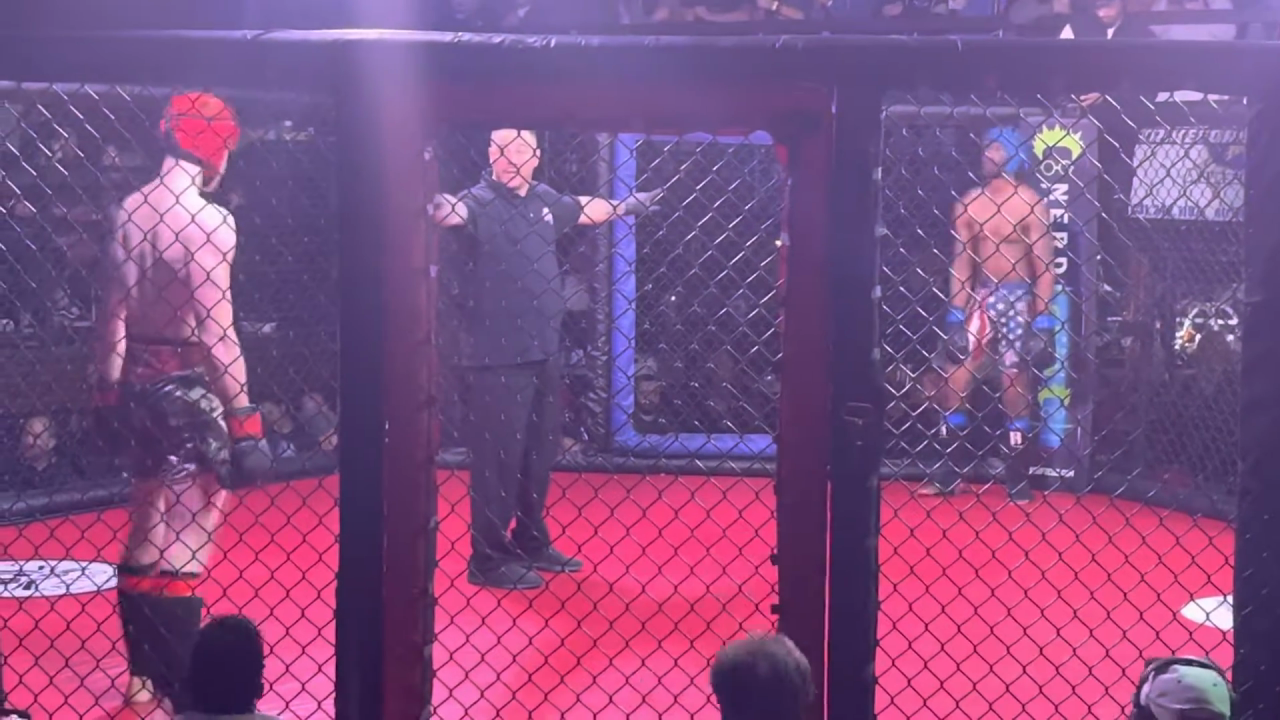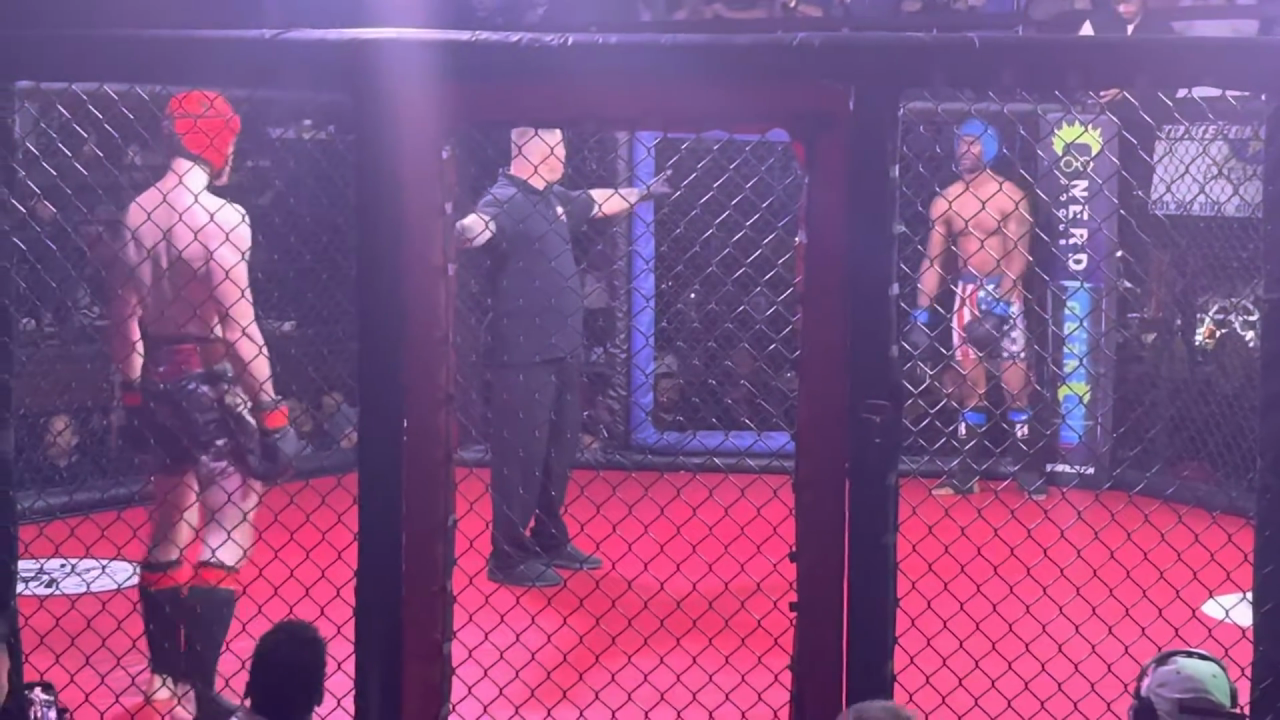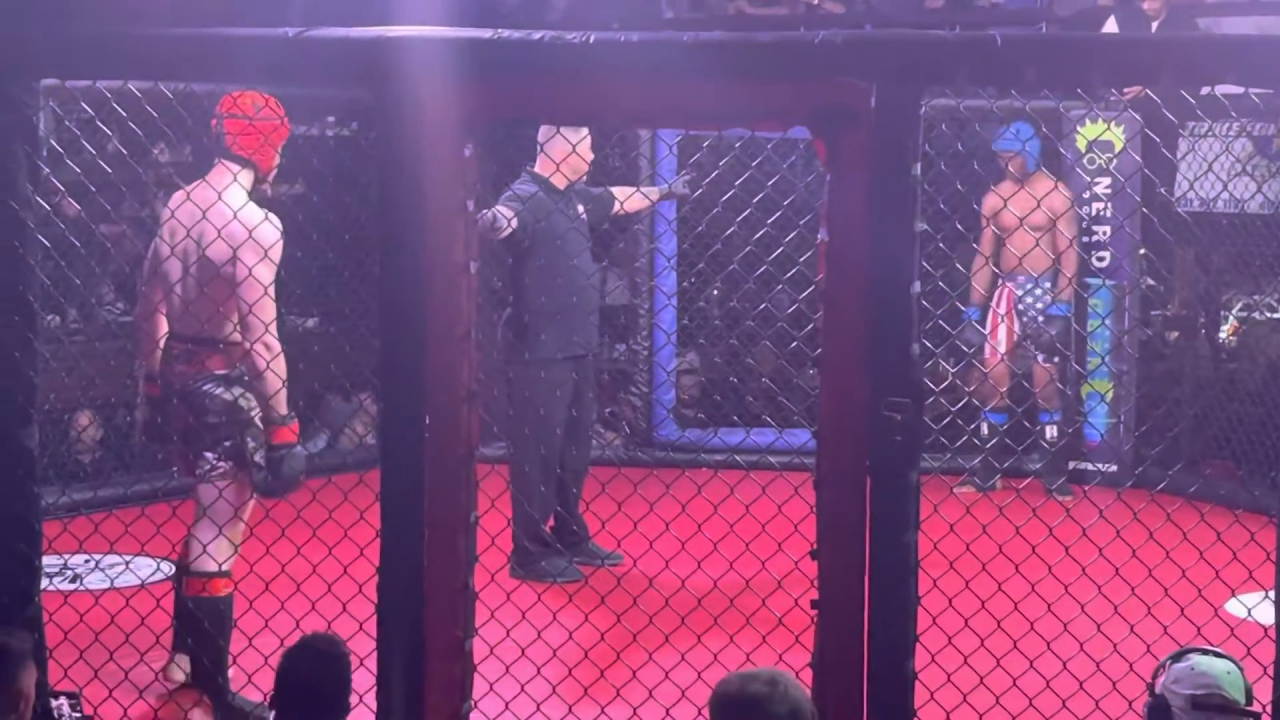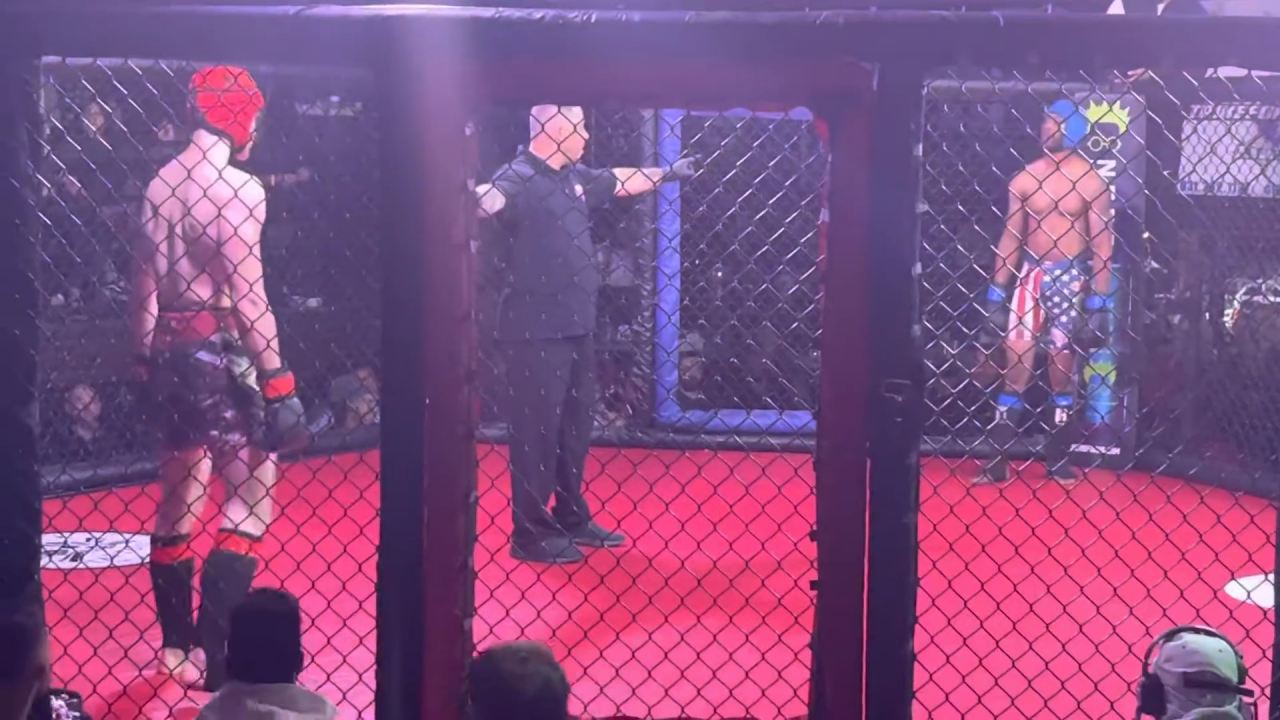
dt=0.7s
person 1, frame 1
left shoulder: (130, 209)
right shoulder: (209, 221)
left elbow: (113, 315)
right elbow: (217, 335)
left wrist: (108, 392)
right wrist: (245, 422)
left hip: (137, 380)
right hip: (185, 384)
left knee: (148, 528)
right knee: (187, 539)
left ankle: (144, 674)
right ankle: (175, 691)
person 1, frame 2
left shoulder: (138, 211)
right shoulder: (223, 218)
left elbow: (122, 316)
right elbow: (240, 331)
left wrist: (133, 395)
right wrist: (271, 414)
left hip: (159, 380)
right hip: (209, 383)
left knee: (168, 530)
right knee: (225, 535)
person 1, frame 3
left shoulder: (178, 204)
right shoulder: (255, 224)
left elbow: (150, 306)
right elbow: (260, 340)
left wrist: (153, 383)
right wrist: (282, 430)
left hip: (179, 373)
right hip: (224, 381)
left knee: (209, 523)
right knee: (219, 537)
left ankle: (185, 653)
person 1, frame 4
left shoulder: (161, 183)
right shoulder: (238, 188)
left elbow: (143, 287)
right elbow: (249, 301)
left wrist: (147, 364)
right wrist: (279, 387)
left hip: (171, 350)
right hip: (218, 352)
left knee: (179, 497)
right knee: (250, 499)
left ankle: (177, 641)
right ankle: (210, 654)
person 2, frame 1
left shoulder: (545, 198)
right shoulder: (480, 200)
left elbow: (582, 209)
right elbow: (454, 212)
left wrist: (625, 206)
right wrist: (437, 207)
left hip: (544, 351)
right hip: (498, 357)
left knee: (540, 451)
right knee: (499, 456)
left ankle: (531, 543)
right ankle: (489, 558)
person 2, frame 2
left shoulder: (554, 198)
right shoulder: (503, 200)
left elbow: (595, 203)
right elbow: (481, 224)
left wrist: (642, 193)
right wrist: (465, 231)
left hip: (562, 349)
right hip: (522, 354)
left knee: (560, 448)
right knee: (521, 453)
left ankle: (550, 540)
right ankle: (509, 555)
person 2, frame 3
left shoulder: (575, 196)
right shoulder: (525, 196)
left elbow: (617, 199)
right elbow: (506, 217)
left wrist: (664, 192)
right wrist: (490, 223)
left hip: (577, 346)
right hip: (540, 352)
left knee: (574, 447)
right knee: (539, 450)
left ankle: (570, 537)
right ankle: (530, 552)
person 2, frame 4
left shoulder: (576, 177)
right shoulder: (519, 177)
left elbow: (620, 181)
right elbow: (491, 198)
left wrist: (667, 173)
right wrist: (475, 199)
left hip: (576, 327)
right hip: (536, 332)
left knee: (575, 428)
right knee: (537, 432)
left ankle: (571, 518)
right ankle: (531, 533)
person 3, frame 1
left shoulder: (1030, 204)
right shoulder: (967, 205)
left elbow: (1044, 267)
right elbow: (961, 263)
left wrist: (1043, 323)
right wrist: (955, 318)
left hip: (1018, 301)
right hip: (980, 301)
left knee: (1015, 395)
right knee: (952, 386)
left ankle: (1017, 479)
right ankle: (950, 469)
person 3, frame 2
left shoulder: (1011, 196)
right shoulder: (944, 201)
left elbow: (1019, 257)
right elbow: (933, 260)
left wrist: (998, 308)
right wrist: (921, 314)
left hip: (1004, 295)
right hip: (966, 294)
left knee: (1016, 384)
right knee: (971, 385)
left ankle: (1026, 469)
right ankle: (966, 471)
person 3, frame 3
left shoulder: (1057, 195)
right shoulder: (994, 198)
left elbow: (1069, 255)
right elbow: (983, 257)
left wrist: (1060, 311)
right wrist: (973, 312)
left hip: (1042, 292)
right hip: (1004, 291)
left knee: (1046, 382)
right knee: (993, 381)
left ankle: (1054, 472)
right ankle: (988, 469)
person 3, frame 4
left shoulder: (1090, 181)
right shoulder: (1023, 178)
left elbow: (1102, 245)
right elbow: (1010, 237)
left wrist: (1098, 303)
right wrist: (996, 292)
left hip: (1069, 278)
right hip: (1029, 275)
left knee: (1062, 368)
right knee: (1015, 364)
left ankle: (1058, 457)
right ankle: (998, 460)
